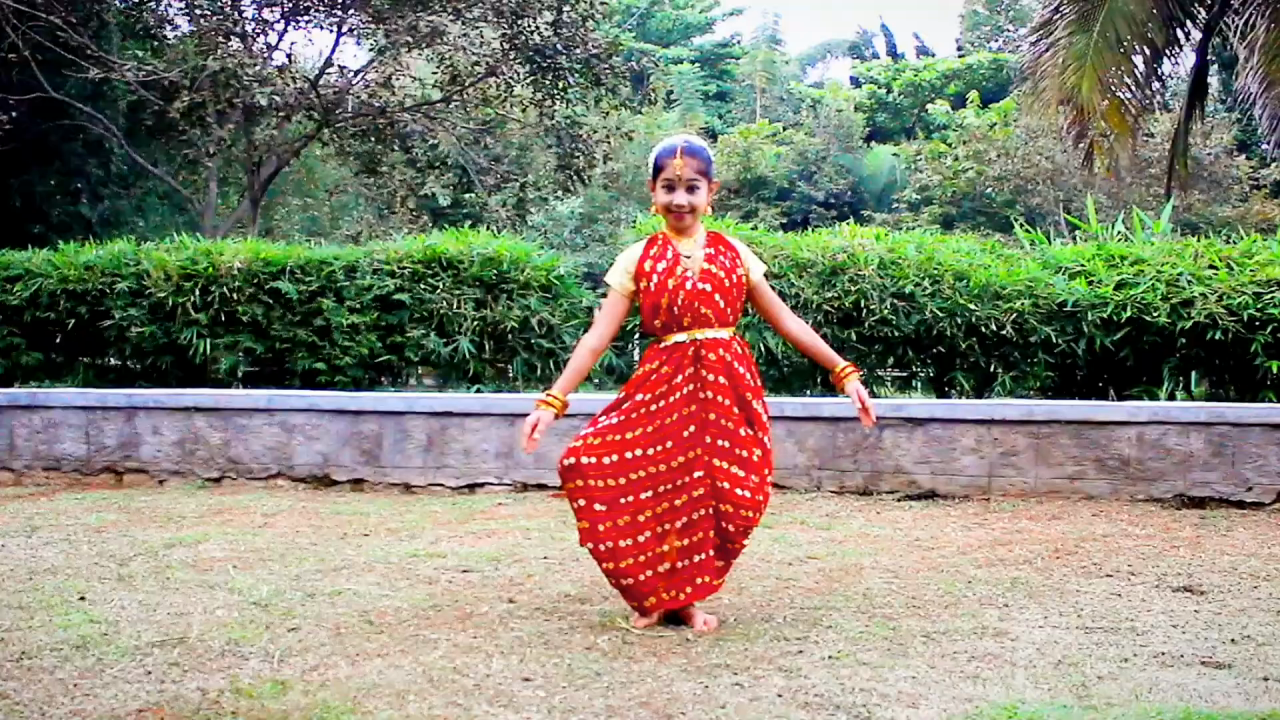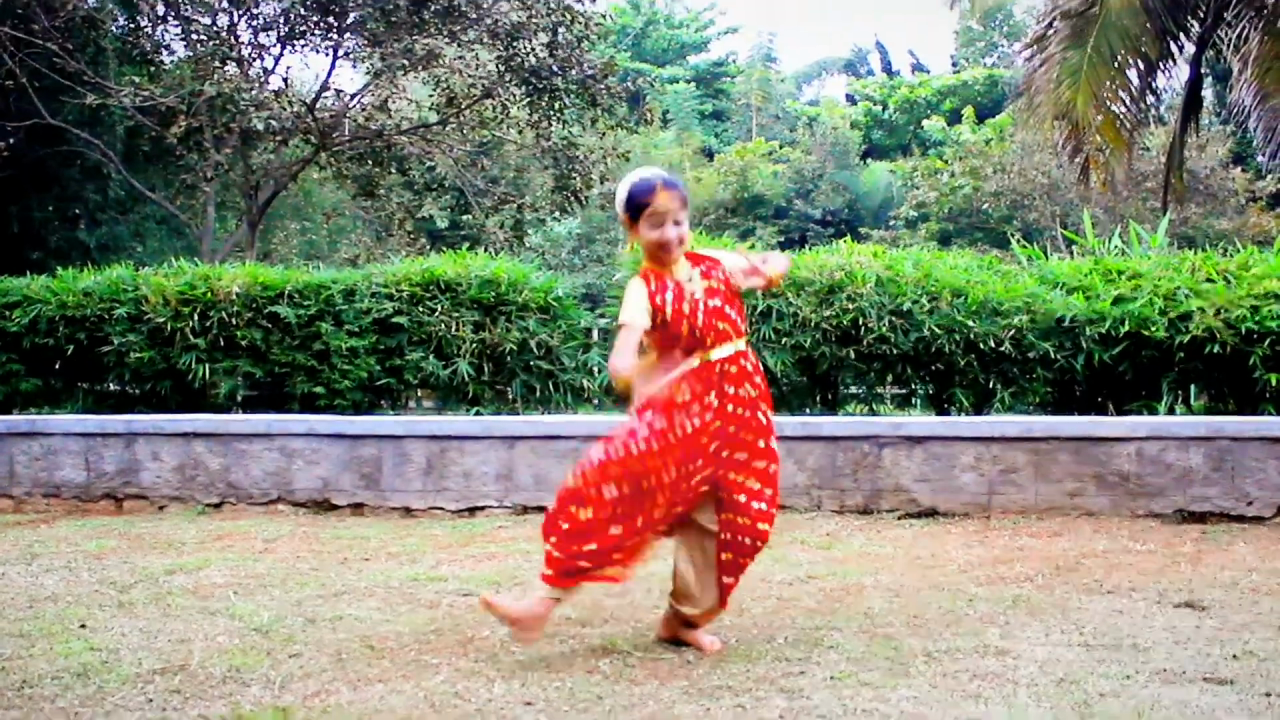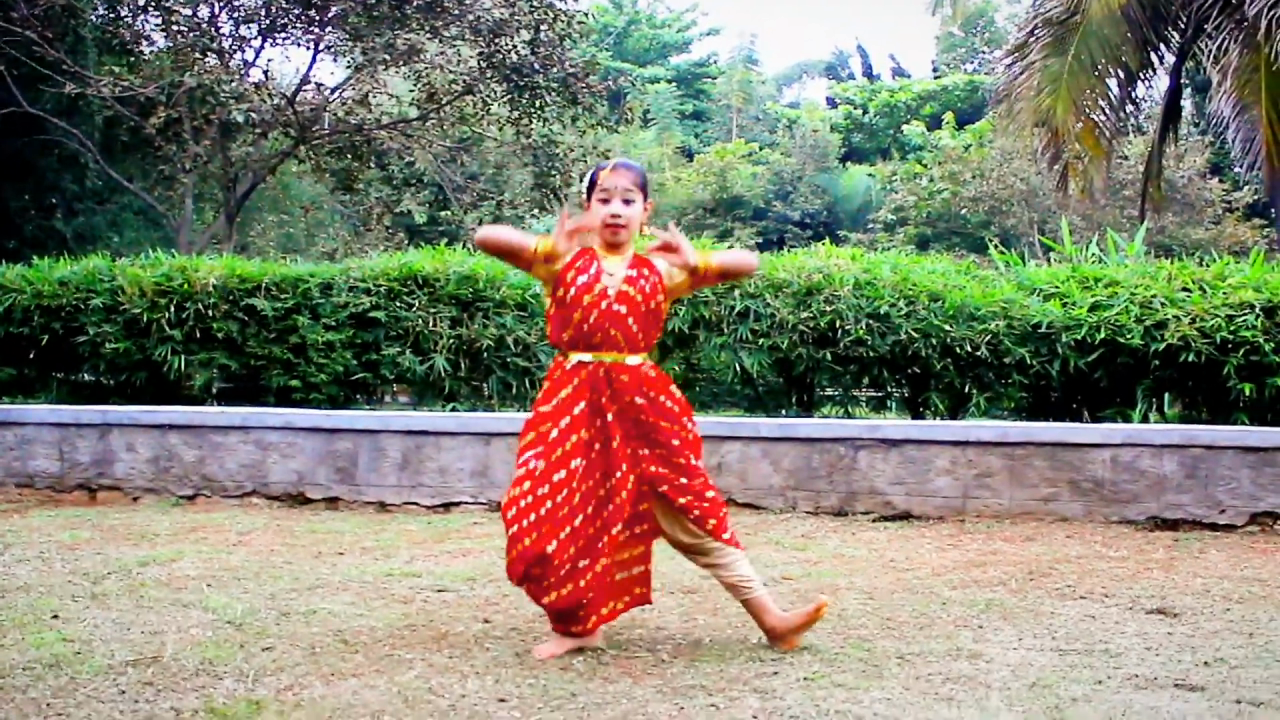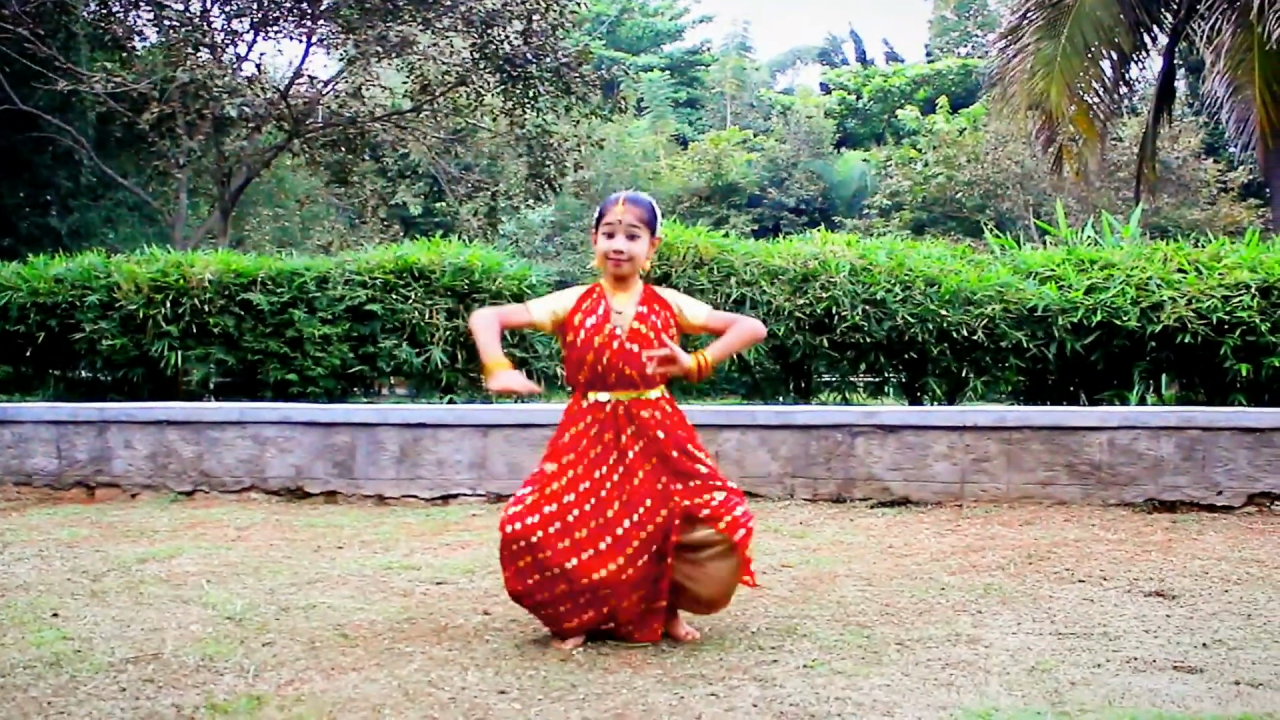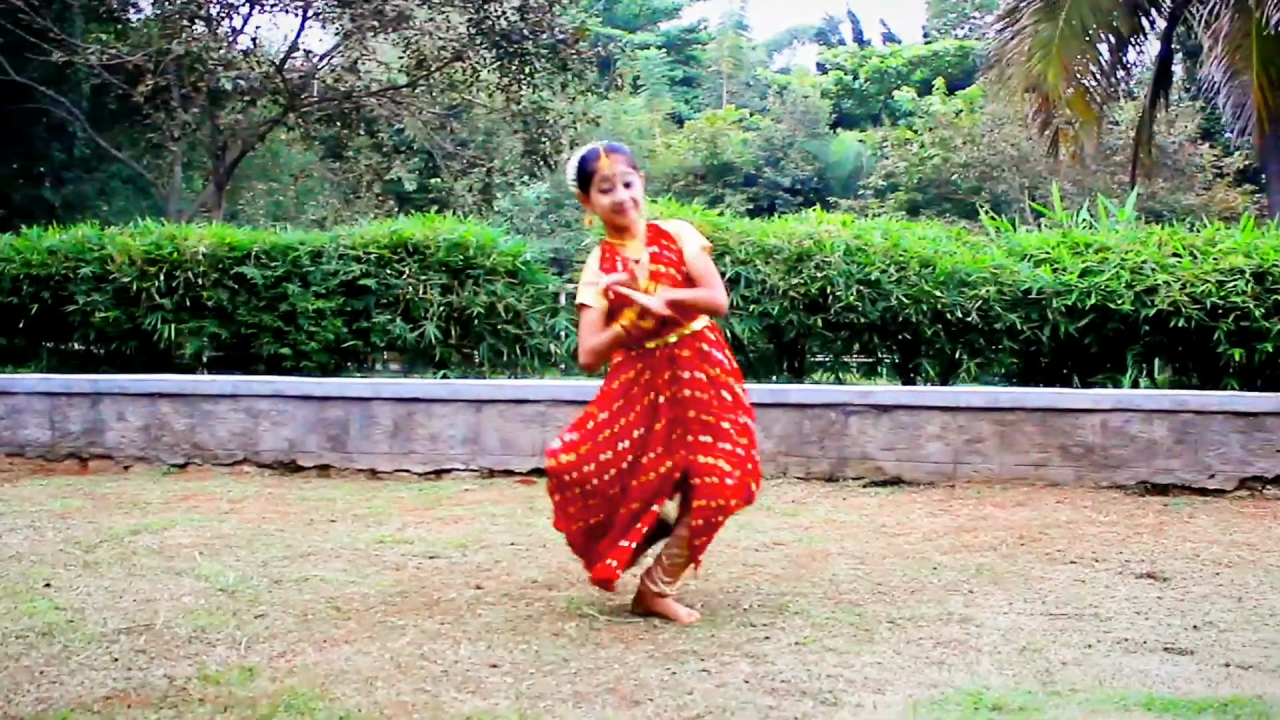
dt=1s
person 1, frame 1
left shoulder: (735, 254)
right shoulder: (638, 259)
left elbow: (785, 320)
right elbow: (598, 336)
left wrist: (845, 372)
right wrist: (552, 401)
left hip: (728, 387)
right hip: (664, 386)
left knee: (726, 496)
left ankle: (686, 596)
right ankle: (653, 593)
person 1, frame 2
left shoulder: (717, 264)
right shoulder: (640, 292)
left elbow: (777, 262)
right elbow: (623, 361)
left wrist: (766, 274)
right wrist: (647, 381)
left hip: (740, 397)
right hip: (680, 403)
left knee: (728, 515)
right knee: (614, 479)
left ankle: (686, 617)
right ankle: (543, 602)
person 1, frame 3
left shoulder: (660, 272)
right shoulder: (562, 264)
left elbow: (746, 264)
right elbow: (486, 236)
left wrist: (693, 261)
right wrist: (550, 246)
left hip: (640, 402)
right hip: (575, 403)
left knee: (689, 507)
right knee: (550, 513)
left ankle: (769, 616)
right ankle: (576, 625)
person 1, frame 4
left shoulder: (669, 304)
right shoulder: (571, 303)
left elbow: (753, 327)
right elbow: (484, 317)
left wrist: (695, 364)
right wrist: (498, 369)
left hip: (656, 434)
right hip: (590, 436)
left knee: (721, 526)
right knee: (530, 531)
left ankle: (665, 610)
right ankle: (582, 616)
person 1, frame 5
left shoulder: (677, 236)
right shoulder: (597, 272)
left elbow: (718, 300)
right elbow: (588, 357)
left wrist: (656, 294)
right wrist: (635, 315)
left hip: (702, 371)
right hip: (641, 377)
left knee: (714, 485)
right knee: (576, 463)
left ankle: (658, 588)
